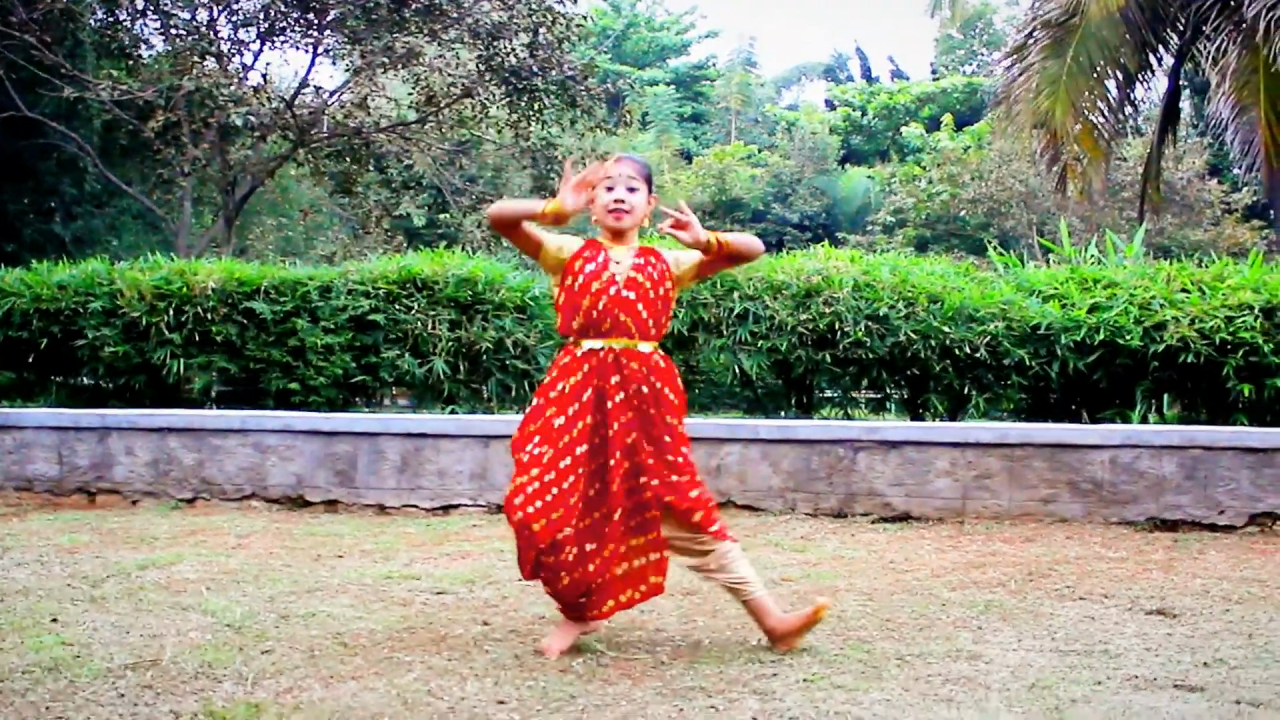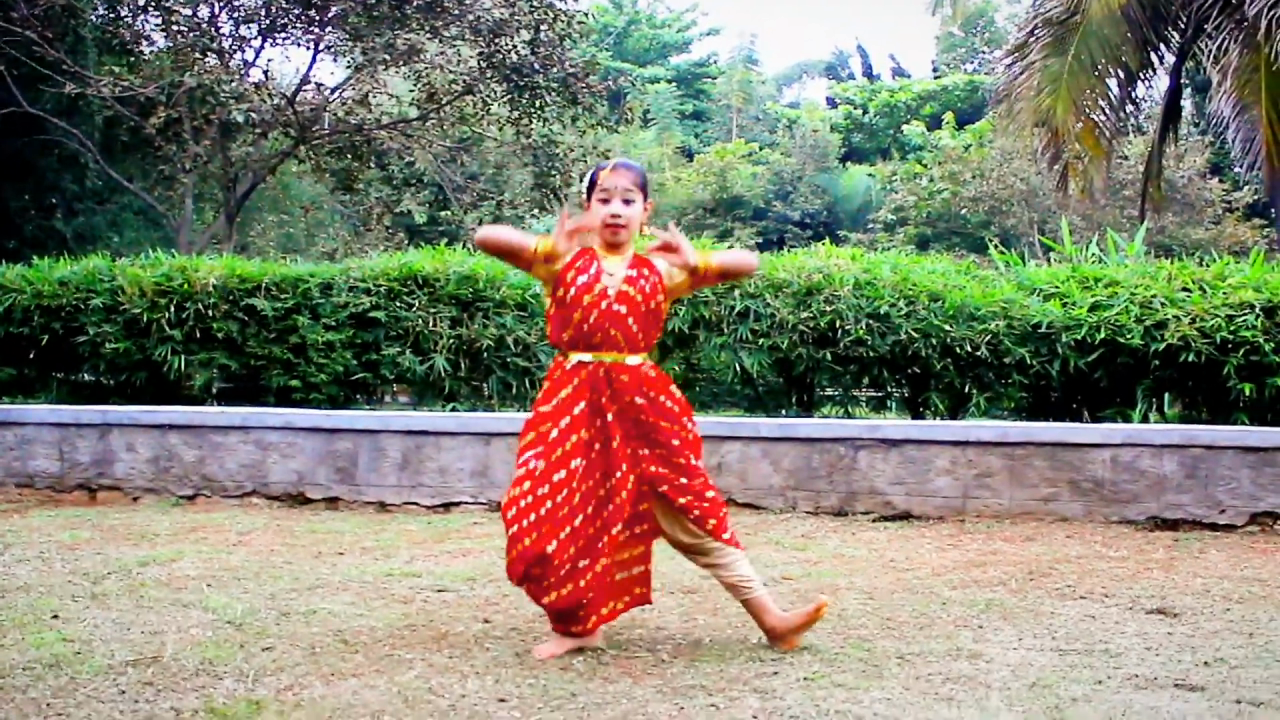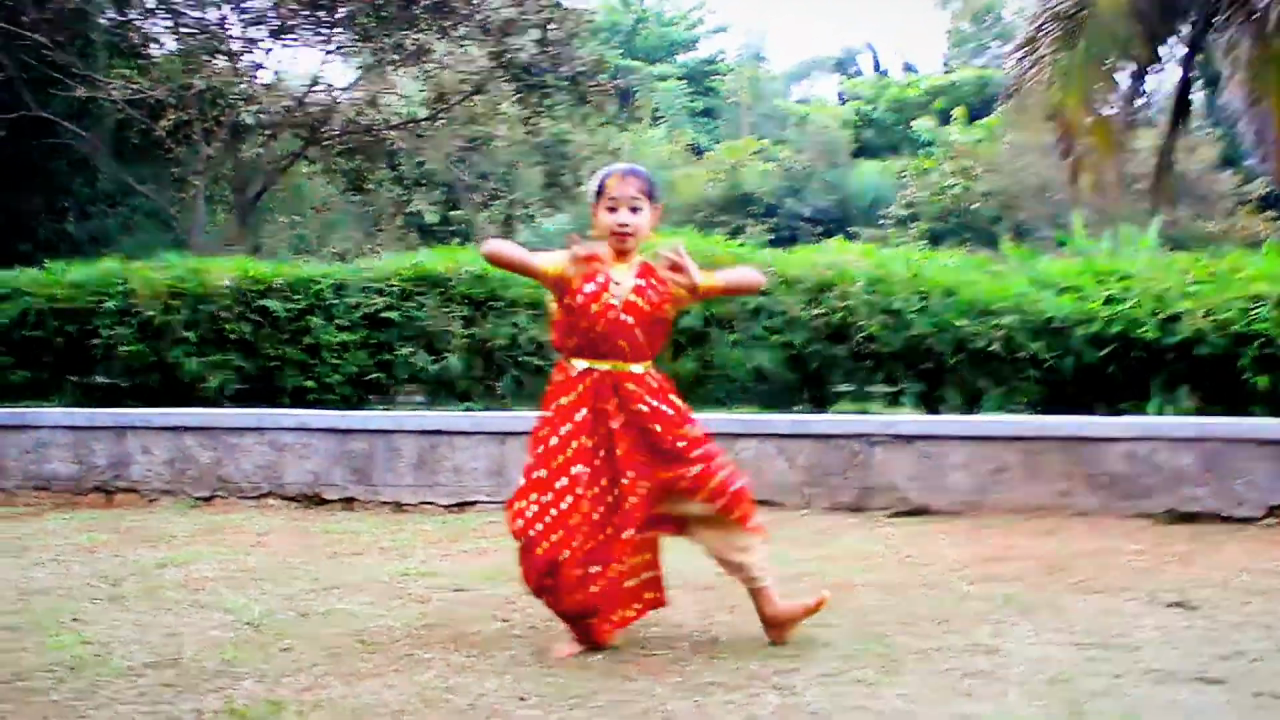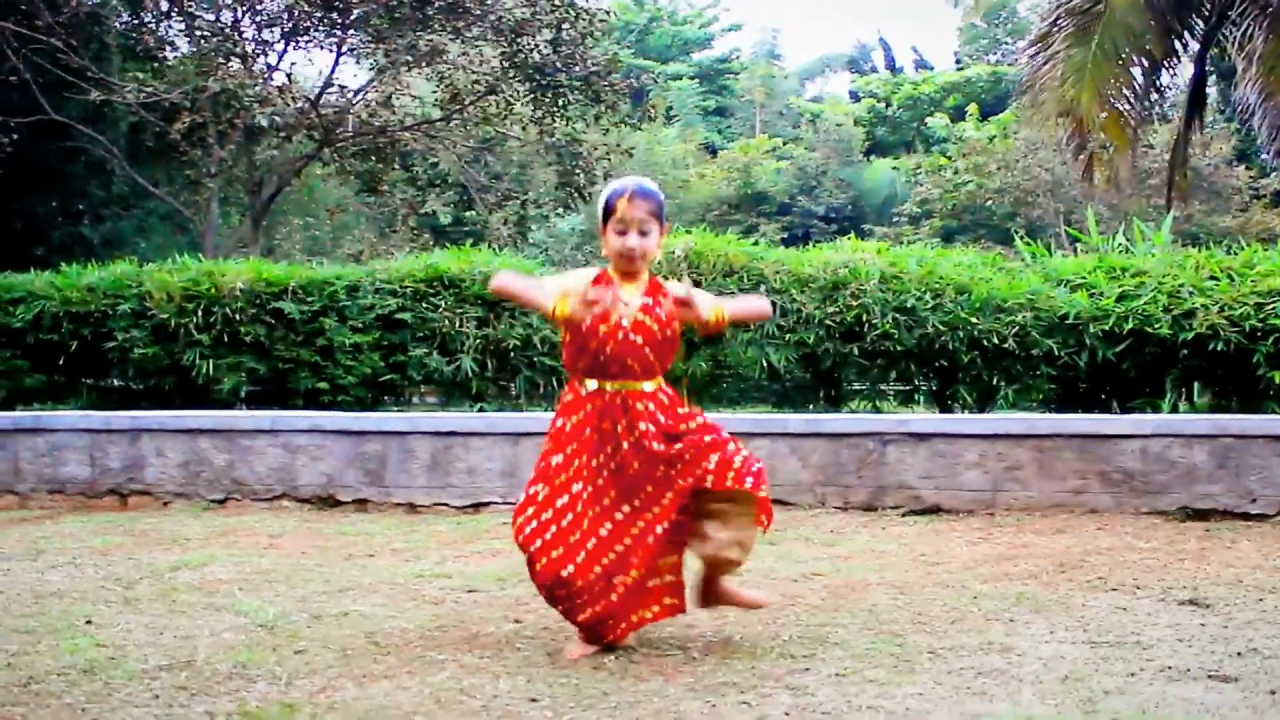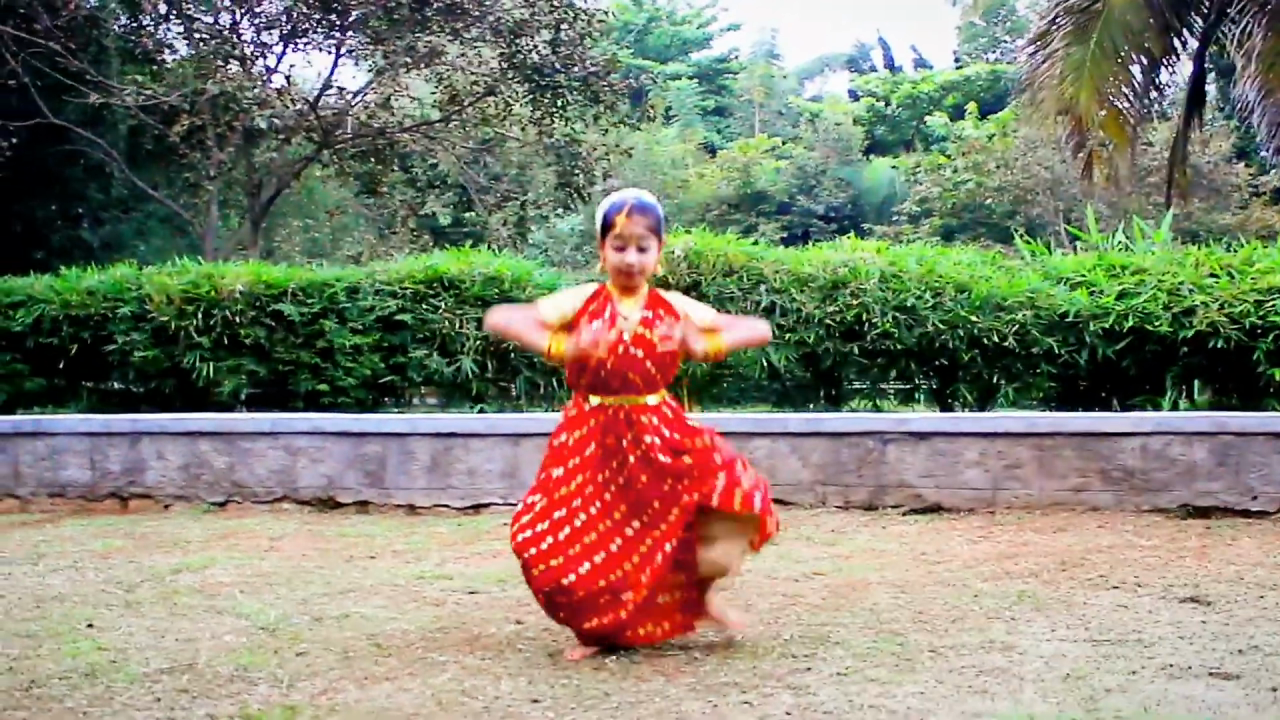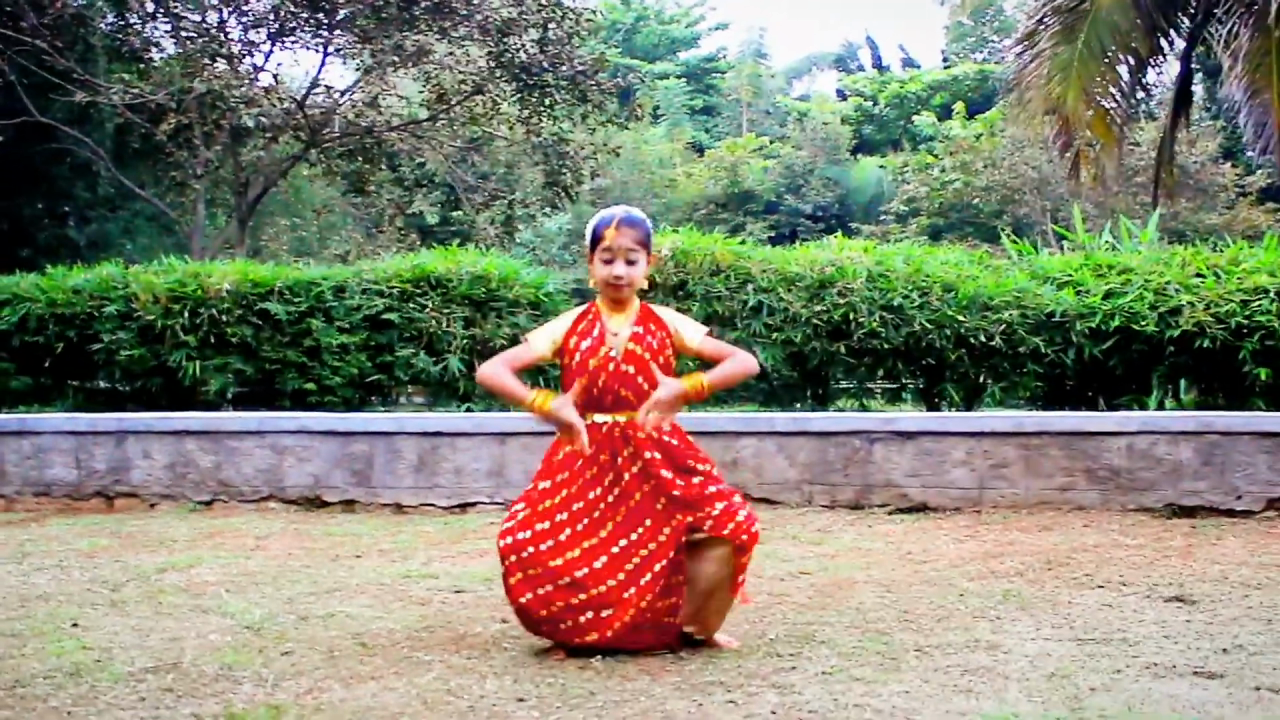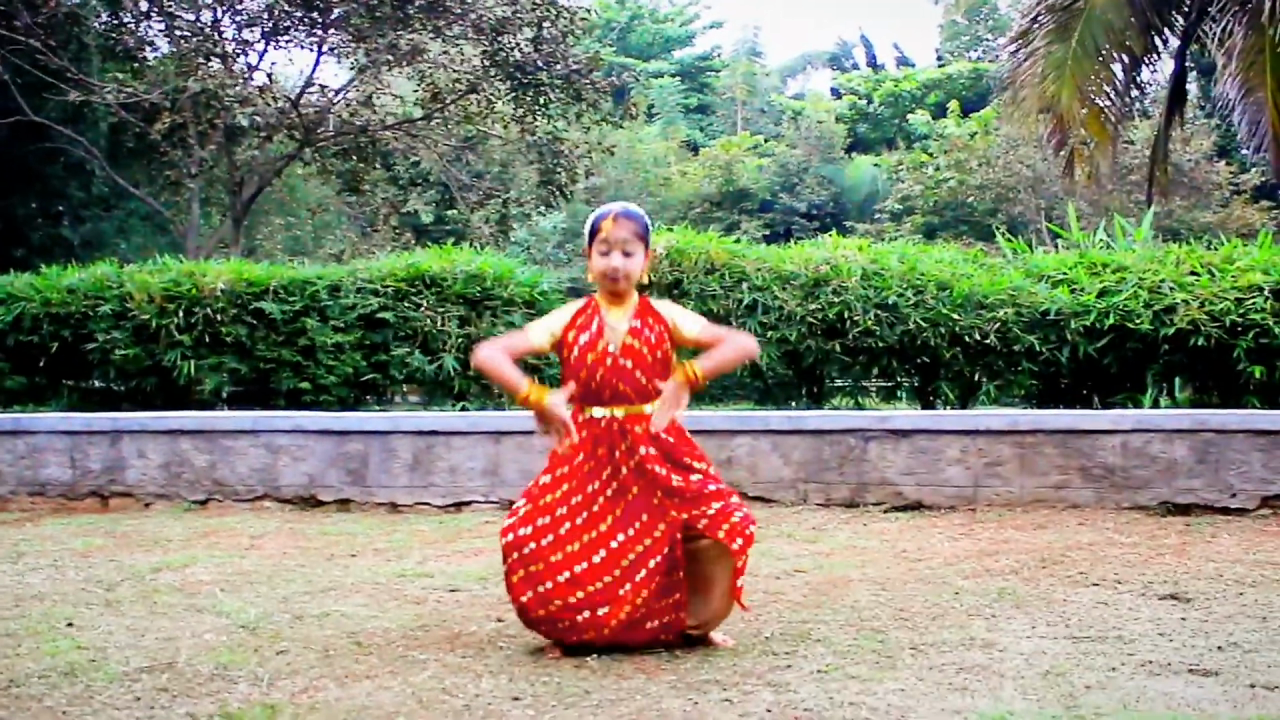
dt=0.1s
person 1, frame 1
left shoulder: (667, 261)
right shoulder: (569, 251)
left elbow: (753, 250)
right elbow: (498, 217)
left wrist: (705, 240)
right wrist: (556, 210)
left hip: (644, 391)
right hip: (579, 391)
left knee: (680, 505)
right knee: (559, 503)
left ankle: (770, 618)
right ankle: (581, 615)
person 1, frame 2
left shoulder: (660, 272)
right shoulder: (562, 264)
left elbow: (746, 264)
right elbow: (486, 236)
left wrist: (693, 261)
right wrist: (550, 246)
left hip: (640, 402)
right hip: (575, 403)
left knee: (689, 507)
right knee: (550, 513)
left ankle: (769, 616)
right ankle: (576, 625)
person 1, frame 3
left shoulder: (665, 278)
right shoulder: (573, 265)
left elbow: (753, 280)
right elbow: (492, 250)
left wrist: (701, 278)
right wrist: (556, 271)
left hip: (644, 404)
right hip: (580, 407)
left knee: (712, 492)
right knee: (550, 524)
left ankle: (771, 608)
right ankle: (590, 625)
person 1, frame 4
left shoulder: (672, 296)
right shoulder: (580, 286)
left elbow: (761, 306)
right elbow: (502, 283)
left wrist: (706, 315)
right wrist: (565, 310)
left hip: (653, 417)
right hip: (588, 424)
left knee: (737, 476)
right knee: (552, 531)
left ankle: (715, 577)
right ankle: (603, 627)
person 1, frame 5
left shoulder: (674, 307)
right shoulder: (579, 303)
left elbow: (759, 331)
right elbow: (497, 320)
left wrist: (702, 344)
right wrist: (562, 348)
left hip: (659, 434)
right hip: (592, 439)
left knee: (738, 498)
right knee: (544, 538)
left ankle: (700, 593)
right ankle: (600, 626)
person 1, frame 6
left shoulder: (666, 324)
right shoulder: (569, 327)
left elbow: (746, 363)
right elbow: (490, 372)
left wrist: (682, 389)
right wrist: (548, 406)
left hip: (655, 454)
right hip: (587, 457)
left knee: (728, 524)
right knee: (525, 544)
left ankle: (693, 623)
right ankle: (586, 631)
person 1, frame 7
left shoulder: (665, 319)
right shoulder: (567, 321)
left elbow: (746, 345)
right elbow: (485, 355)
left wrist: (686, 377)
right wrist: (540, 398)
left hip: (657, 450)
right hip: (587, 450)
left knee: (723, 524)
right knee: (535, 543)
left ankle: (692, 623)
right ankle: (583, 629)
